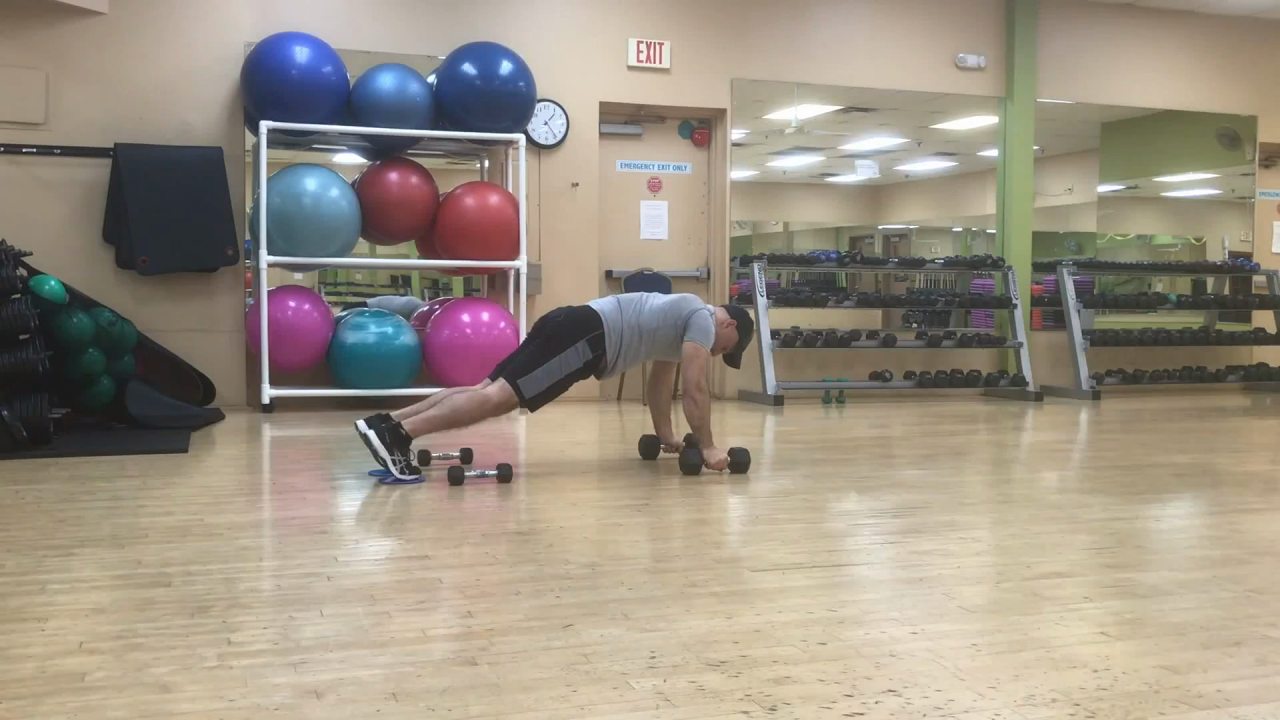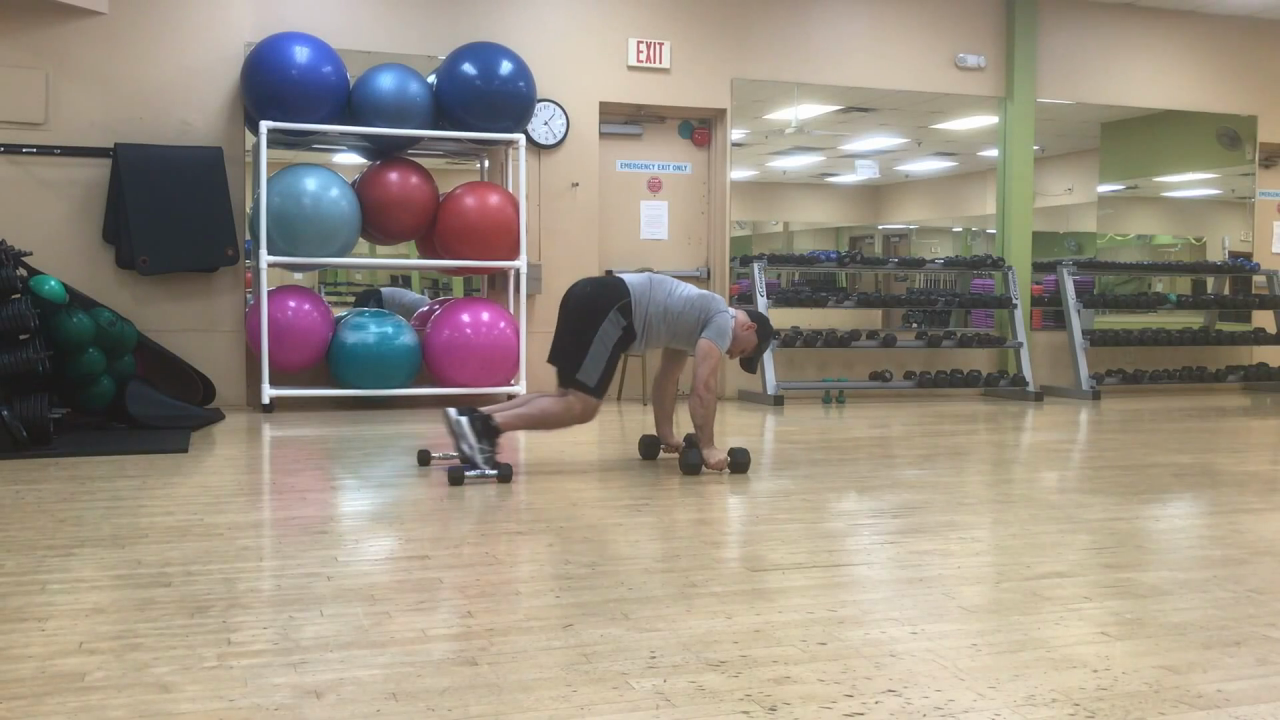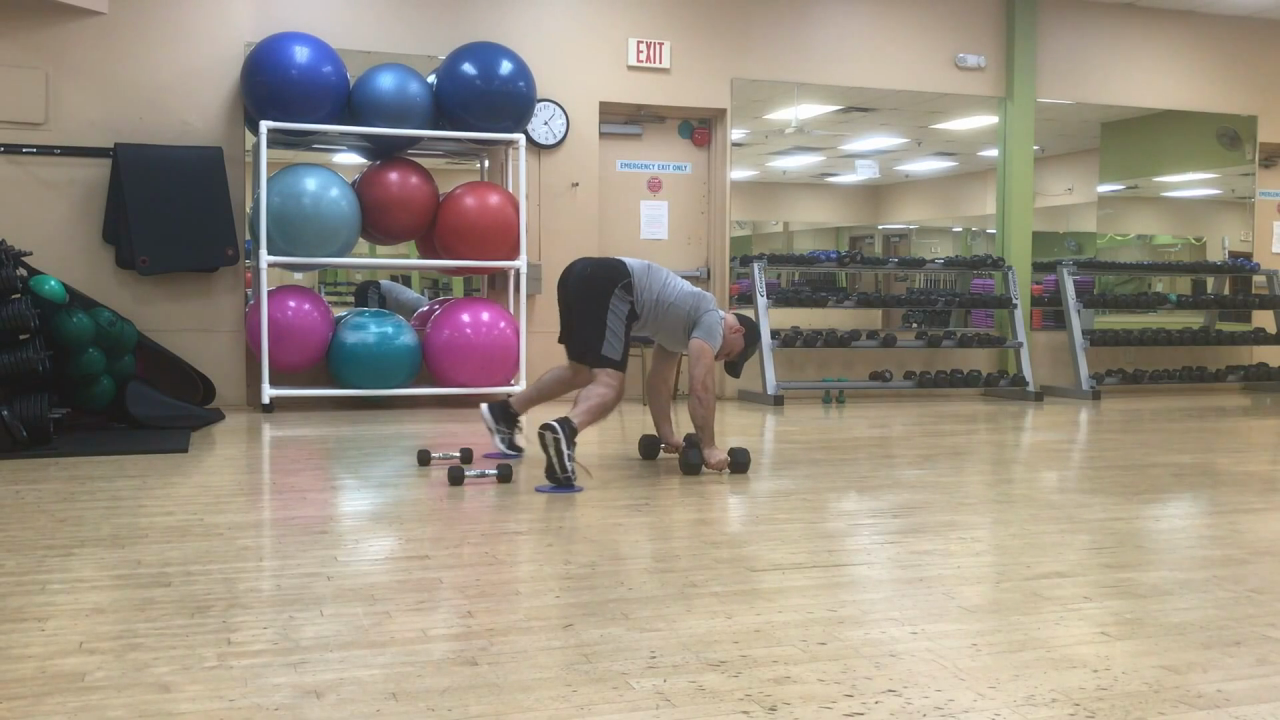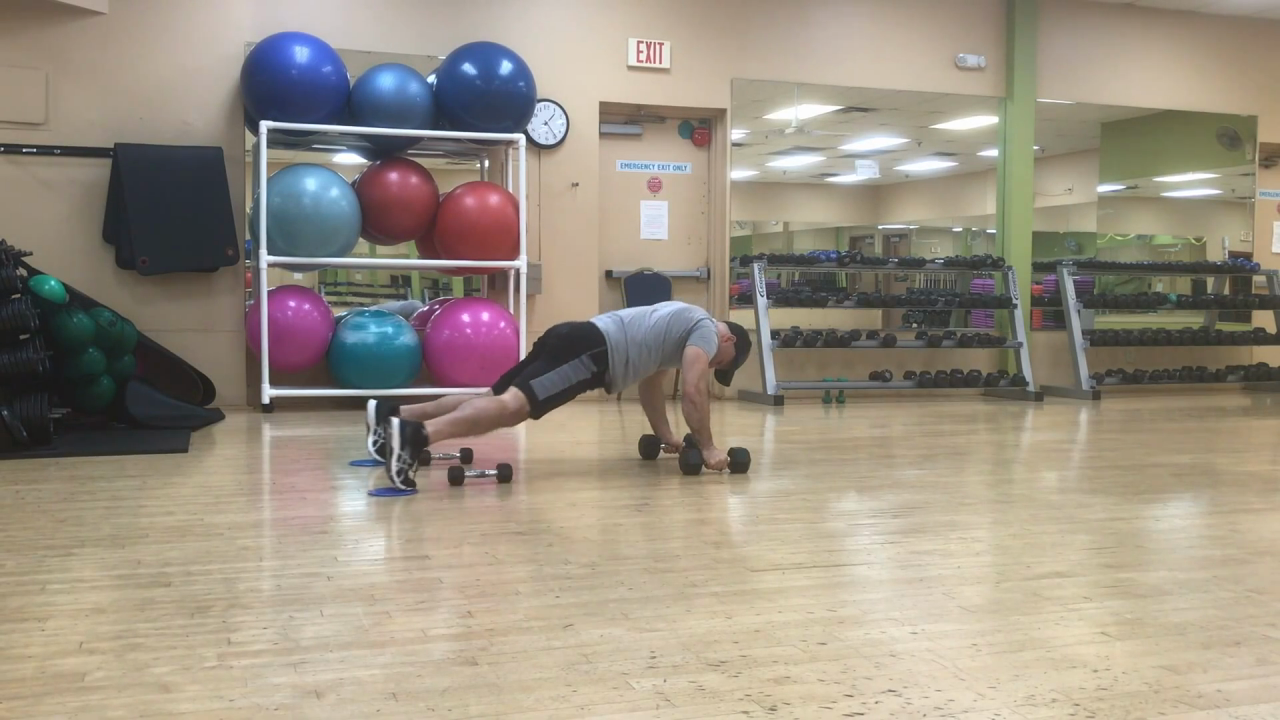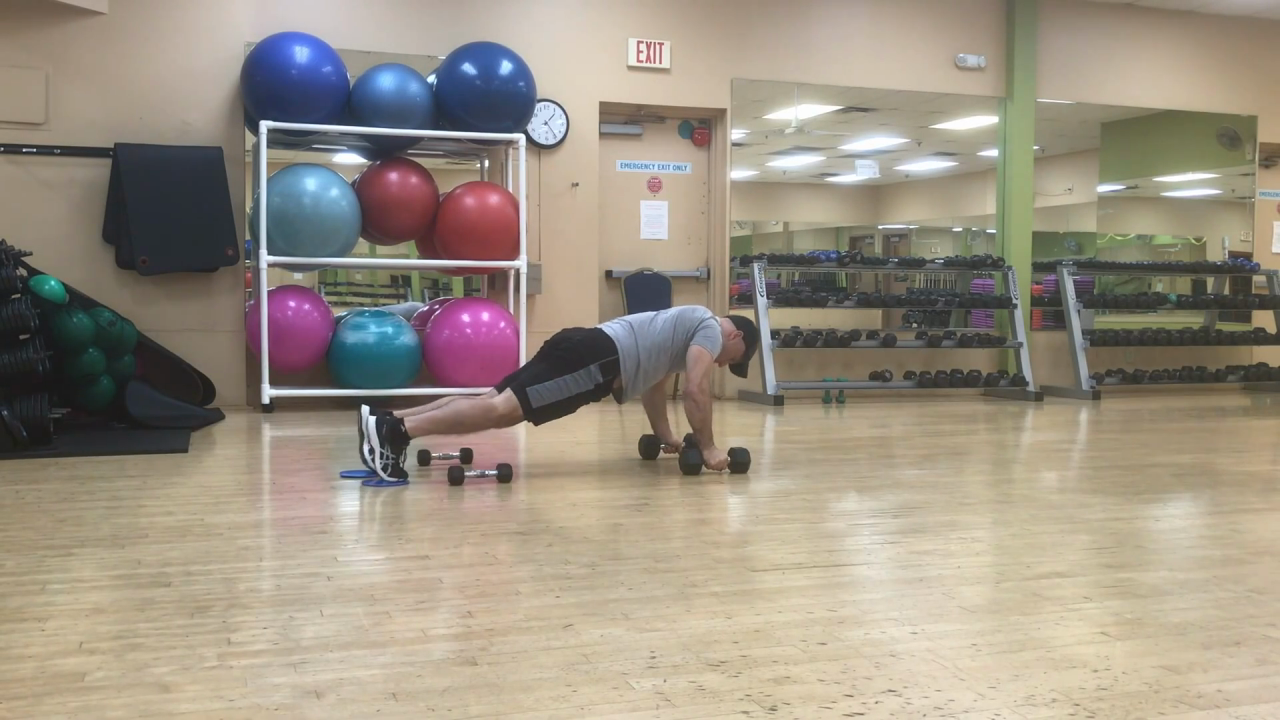
dt=0.4s
person 1, frame 1
left shoulder: (681, 319)
right shoulder: (702, 320)
left elbow: (660, 380)
right elbow: (694, 388)
left wrist: (666, 436)
right wrist: (707, 446)
left hip: (579, 330)
right hip: (585, 336)
left knee: (488, 389)
right knee: (498, 397)
left ankle: (386, 424)
right ankle: (398, 433)
person 1, frame 2
left shoulder: (699, 321)
right shoulder: (722, 321)
left elbow: (665, 379)
right elbow: (703, 386)
left wrist: (665, 436)
right wrist: (708, 447)
left hip: (592, 299)
right hip: (609, 306)
left knee: (571, 396)
right knee: (580, 407)
left ankle: (475, 418)
right ankle: (485, 424)
person 1, frame 3
left shoulder: (683, 325)
right shoulder: (712, 322)
left elbow: (659, 379)
right elbow: (700, 386)
left wrist: (666, 436)
right wrist: (708, 447)
left hip: (584, 278)
right hip: (608, 285)
left knee: (582, 370)
right knee: (608, 382)
left ankle: (506, 413)
right ankle: (566, 430)
person 1, frame 4
left shoulder: (681, 329)
right shoulder: (706, 330)
left elbow: (650, 384)
right elbow: (693, 392)
left wrist: (666, 437)
right wrist: (707, 448)
left hip: (579, 340)
right hip: (591, 350)
left knee: (499, 399)
right knee: (512, 405)
left ankle: (392, 415)
right ankle: (416, 435)
person 1, frame 5
left shoulder: (689, 325)
right shoulder: (710, 330)
left elbow: (653, 382)
right elbow: (696, 391)
left wrist: (666, 437)
right wrist: (708, 448)
left hip: (587, 347)
right hip: (599, 360)
left knee: (492, 400)
right knee: (504, 409)
left ankle: (388, 420)
right ankle: (397, 430)
